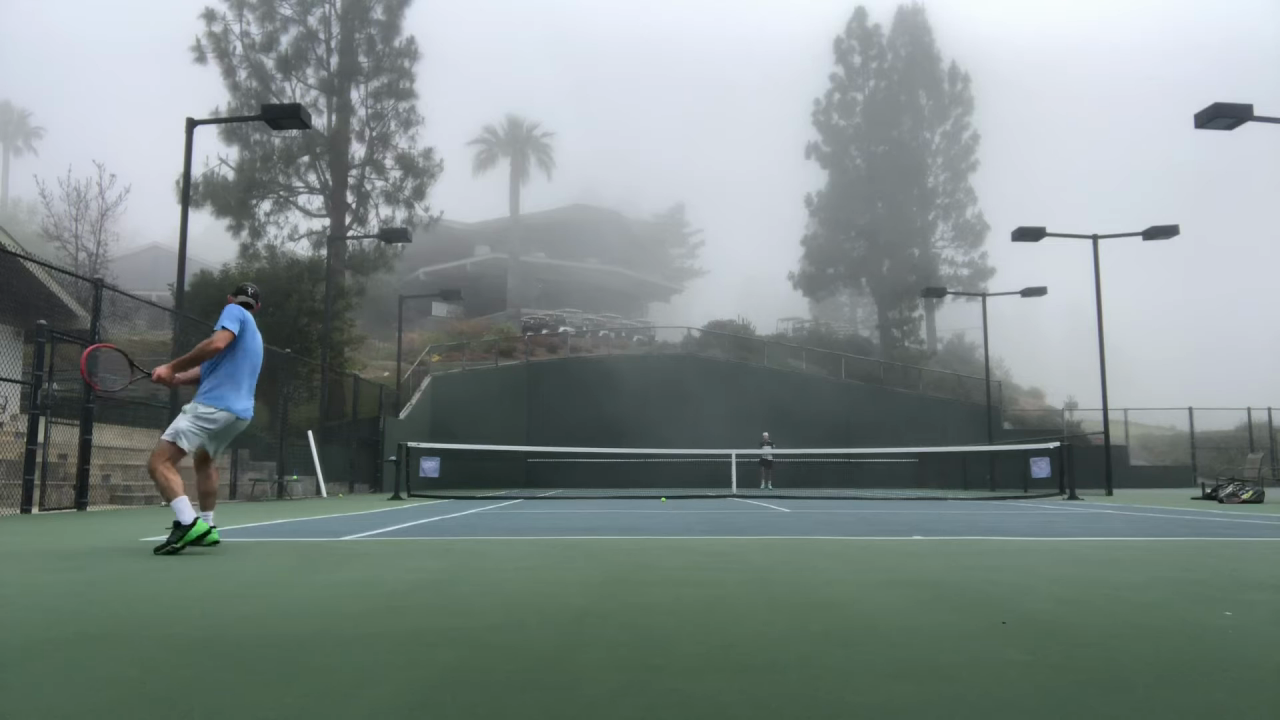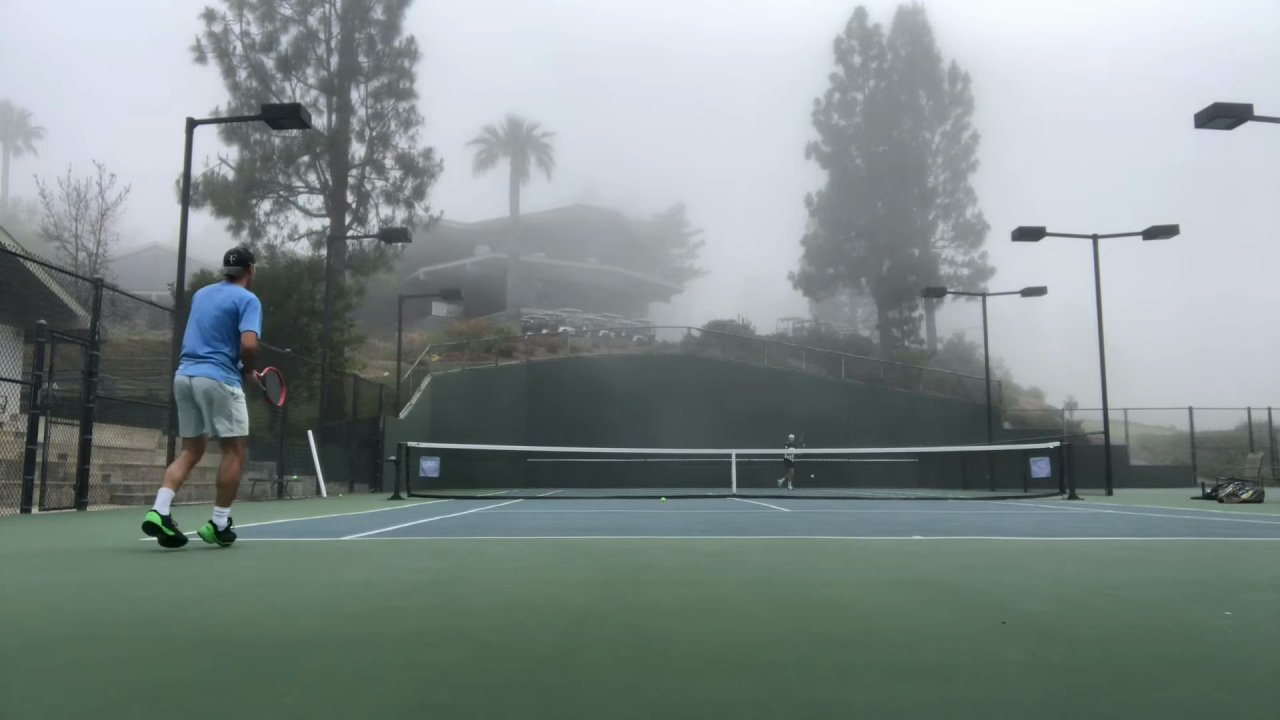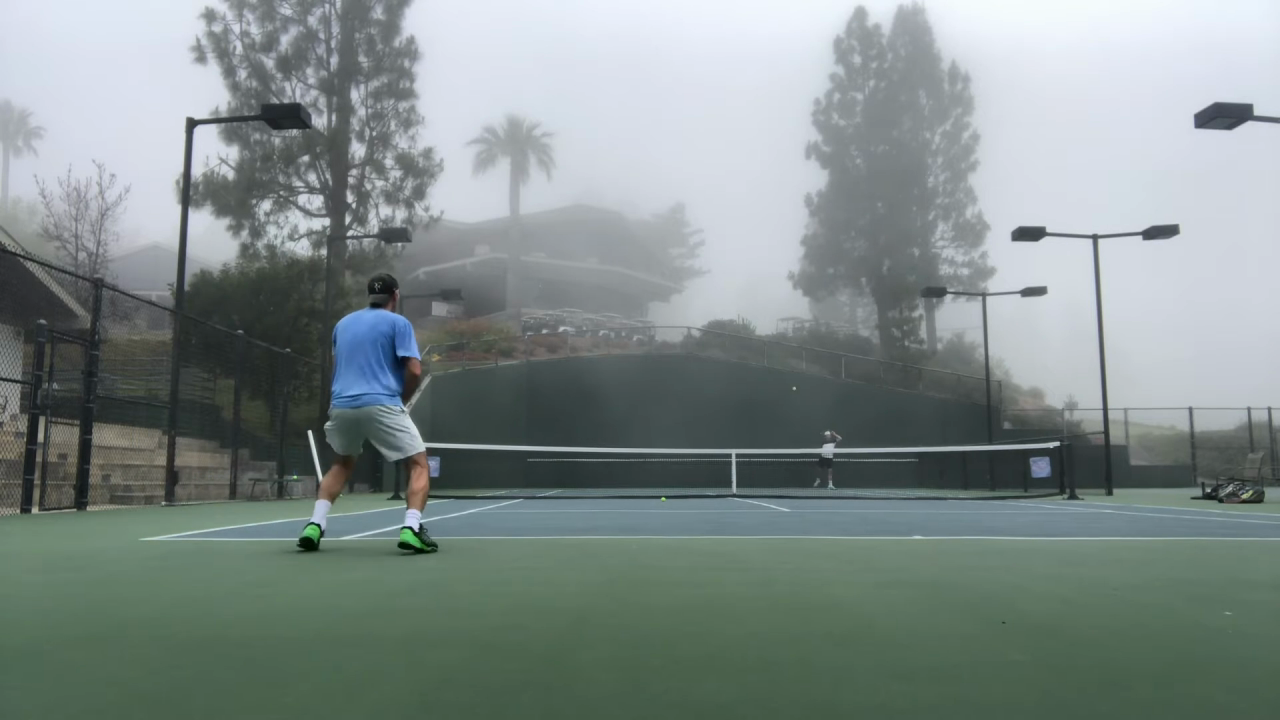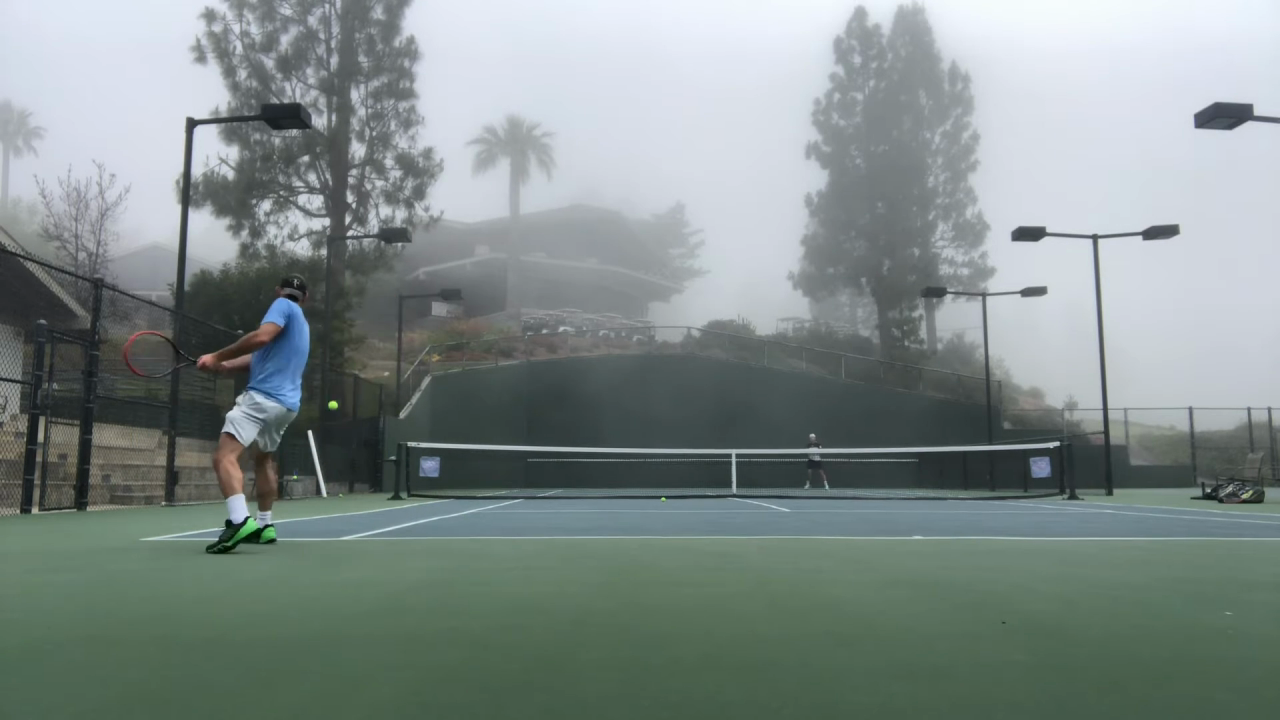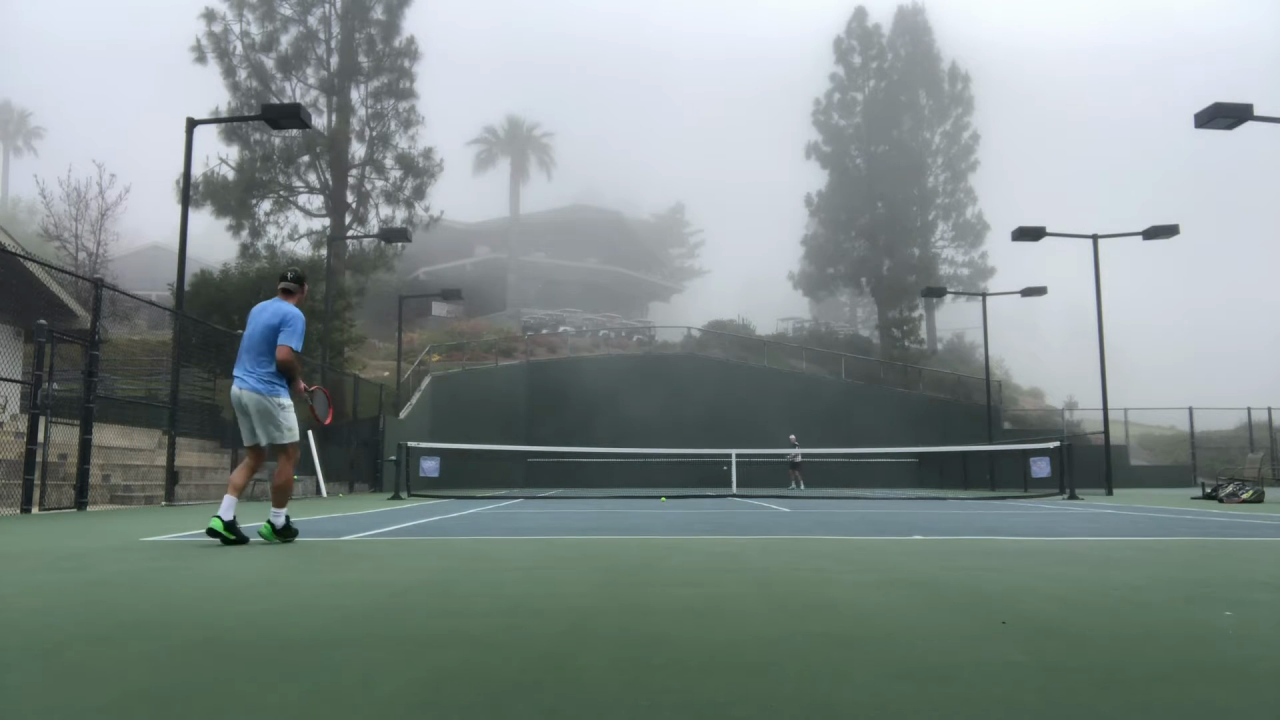
dt=1s
person 1, frame 1
left shoulder: (234, 312)
right shoulder: (253, 335)
left elbow: (218, 344)
right elbow: (205, 372)
left wrist: (171, 367)
right wrist: (174, 377)
left hip: (213, 406)
right hip: (238, 412)
left knee: (159, 463)
right knee: (203, 460)
left ankle: (187, 524)
right ankle: (205, 527)
person 1, frame 2
left shoulder: (201, 294)
right shoulder: (248, 300)
right elbow: (249, 345)
right wrist: (247, 370)
left hip: (185, 376)
right hip: (219, 380)
left knee: (190, 452)
right knee: (235, 451)
left ankle: (159, 513)
right ankle: (218, 523)
person 1, frame 3
left shoulder: (342, 323)
right shoulder: (398, 323)
right elbow: (414, 372)
right wrist: (401, 399)
left hip: (342, 406)
right hip: (382, 404)
left knee: (341, 465)
right knee: (419, 466)
left ankle: (315, 525)
right ankle: (412, 528)
person 1, frame 4
left shoulder: (283, 306)
right shoulder: (301, 321)
left elbow: (261, 337)
right elbow: (259, 358)
left wrist: (217, 358)
right wrist: (226, 366)
left hip: (263, 399)
right hip: (286, 404)
left knee: (224, 457)
right knee: (264, 460)
left ankle: (240, 523)
right ankle: (265, 526)
person 1, frame 5
left shoulder: (257, 309)
right shoulder: (293, 315)
right elbow: (283, 357)
left wrist: (288, 377)
right wrist: (295, 380)
left hip: (240, 389)
right hip: (269, 393)
left knee: (254, 457)
right knee: (288, 455)
left ankle: (224, 519)
right ankle: (277, 523)
